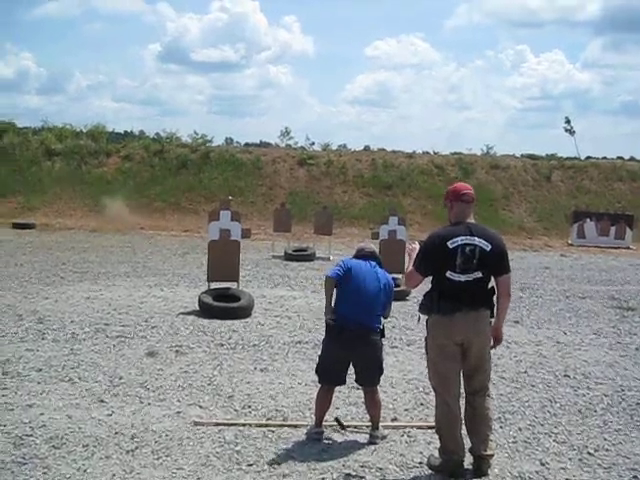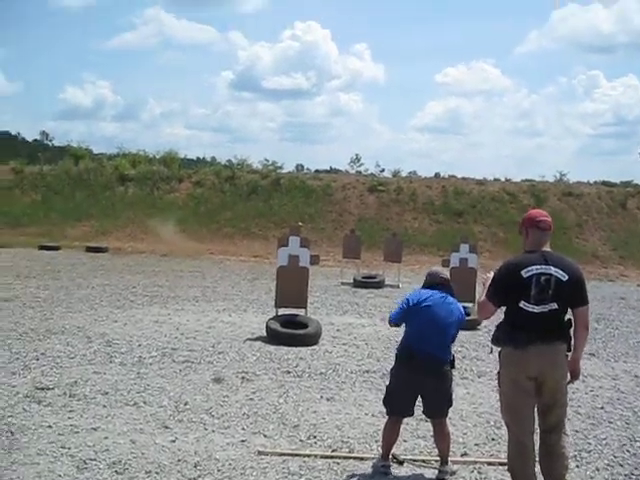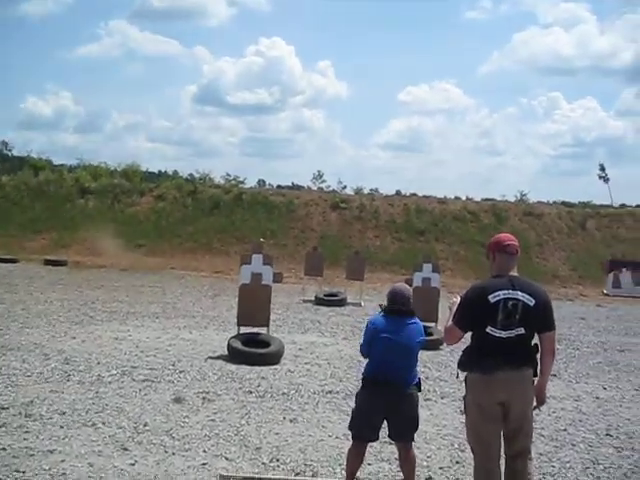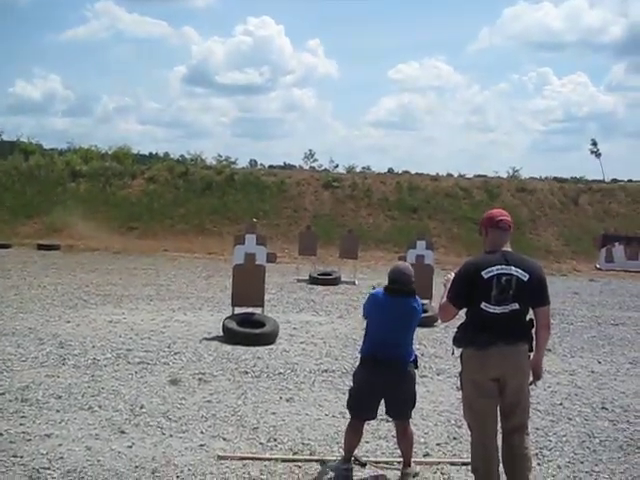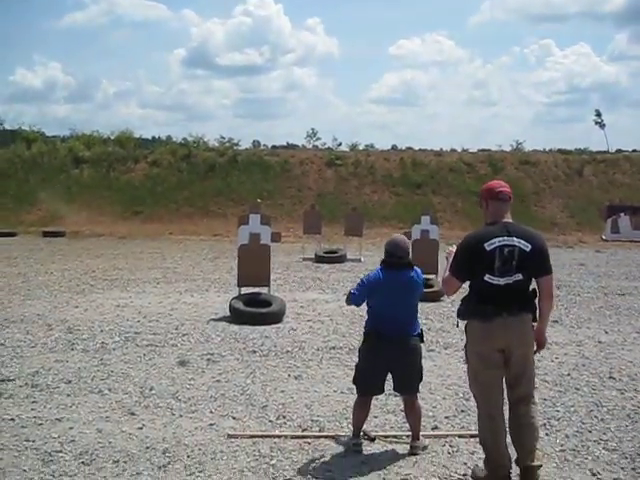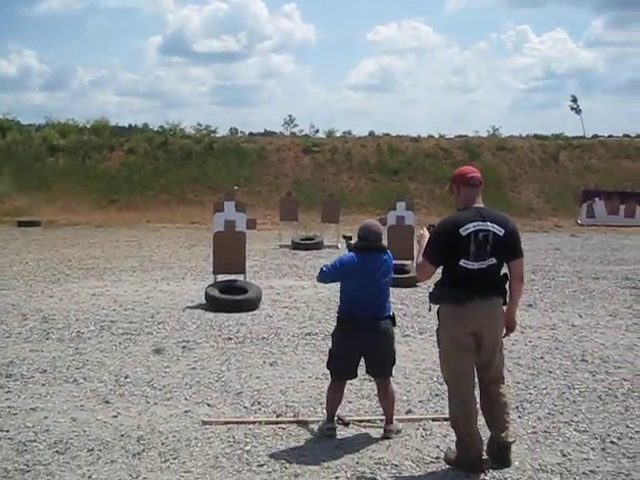
dt=0.5s
person 1, frame 1
left shoulder: (438, 238)
right shoulder: (493, 240)
left elbow: (411, 281)
right elbow: (504, 290)
left wrist: (413, 255)
right wrist: (498, 324)
left hip: (444, 322)
right hip: (479, 321)
left knee: (446, 394)
right knee: (479, 392)
right ankle: (482, 456)
person 1, frame 2
left shoulder: (512, 267)
right shoulder: (571, 270)
left elbow: (484, 313)
right elbow: (583, 323)
left wrist: (488, 284)
right wrist: (576, 358)
left hip: (517, 356)
right hip: (555, 355)
left knee: (520, 431)
right knee: (554, 430)
person 1, frame 3
left shoulder: (479, 291)
right shoulder: (537, 294)
left elbow: (450, 337)
right elbow: (549, 347)
left wrist: (455, 308)
right wrist: (542, 383)
left hip: (483, 380)
right hip: (521, 380)
left knee: (486, 456)
right knee: (520, 455)
person 1, frame 4
left shoulder: (472, 268)
right shoulder: (532, 269)
left elbow: (445, 314)
right elbow: (544, 322)
left wrist: (449, 284)
right wrist: (538, 358)
left hip: (478, 356)
right hip: (516, 355)
left knee: (482, 432)
right knee: (517, 431)
person 1, frame 5
left shoulder: (474, 241)
right shoulder: (534, 240)
left elbow: (449, 288)
right elbow: (547, 292)
left wrist: (451, 258)
right wrist: (541, 328)
left hip: (484, 328)
right hip: (521, 326)
left knee: (490, 404)
right knee: (524, 400)
person 1, frame 6
left shoulder: (448, 226)
right shoulder: (505, 224)
left elbow: (423, 273)
right elbow: (517, 276)
left wrist: (423, 242)
right wrist: (511, 311)
left hip: (456, 312)
right hip: (491, 310)
left knee: (460, 386)
right knee: (493, 382)
left ankle: (469, 454)
right ankle: (501, 445)
person 2, frame 1
left shoulder: (349, 264)
right shoulder: (386, 278)
left elbow: (330, 278)
right elbow: (386, 313)
left wrist: (328, 307)
left hip: (339, 334)
right hip: (369, 337)
left knee: (327, 384)
right knee: (370, 387)
left ankle: (317, 427)
right ankle: (375, 431)
person 2, frame 2
left shoulder: (418, 296)
right shoulder: (458, 309)
left elbow: (393, 320)
right elbow: (451, 339)
left hip: (408, 365)
right hip: (439, 368)
left knee: (395, 416)
right knee: (439, 420)
left ankle: (384, 461)
person 2, frame 3
left shoulder: (376, 323)
right shoulder: (418, 327)
left elbow: (364, 352)
left hip: (373, 389)
right hip: (405, 393)
left knee: (360, 441)
right knee: (405, 445)
person 2, frame 4
left shoulder: (376, 298)
right shoulder: (416, 305)
left hip: (371, 367)
right hip: (403, 370)
left knee: (357, 419)
right knee: (403, 423)
person 2, frame 5
left shoulder: (374, 278)
right shoulder: (417, 276)
left elbow: (351, 300)
left hip: (376, 343)
right hip: (408, 344)
left knee: (364, 395)
right knee: (410, 396)
left ankle: (355, 438)
right ankle: (416, 441)
person 2, frame 6
left shoulder: (348, 261)
right shoulder: (387, 259)
left elbow: (322, 277)
right wrist: (355, 252)
left hip: (349, 327)
right hip: (380, 328)
left knee: (338, 379)
right knee: (383, 380)
left ankle: (329, 423)
right ankle: (390, 425)
